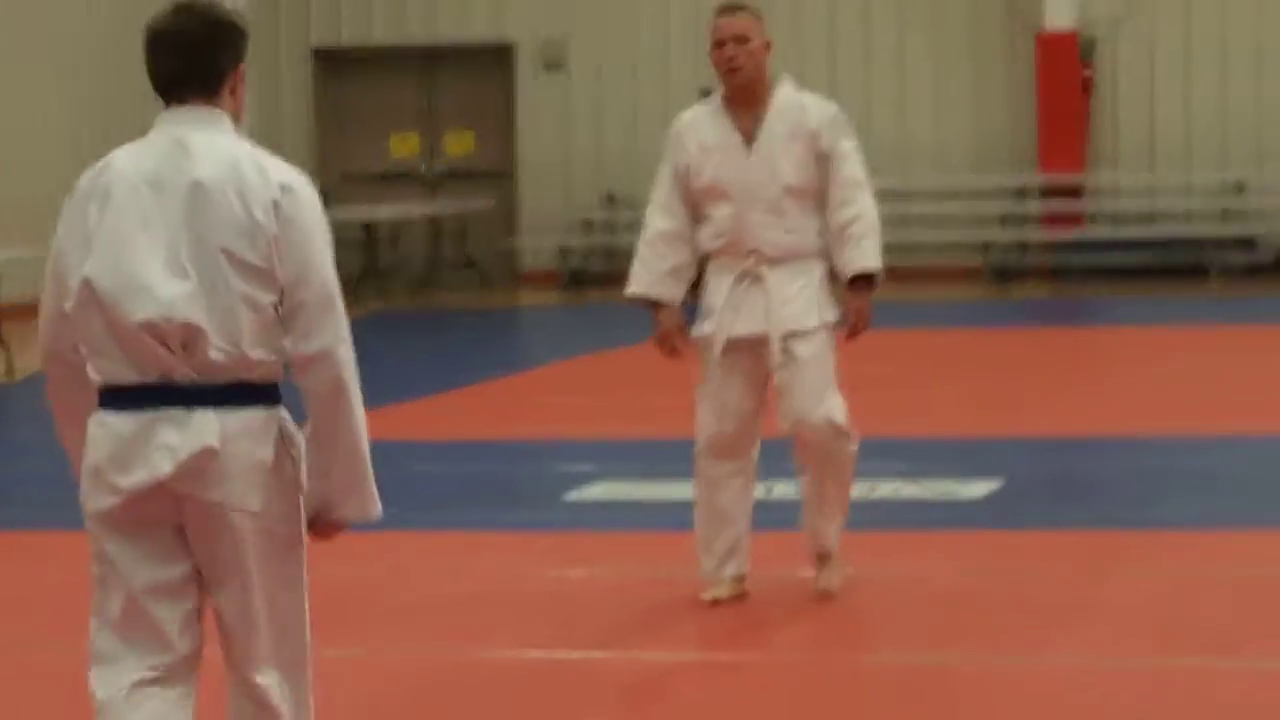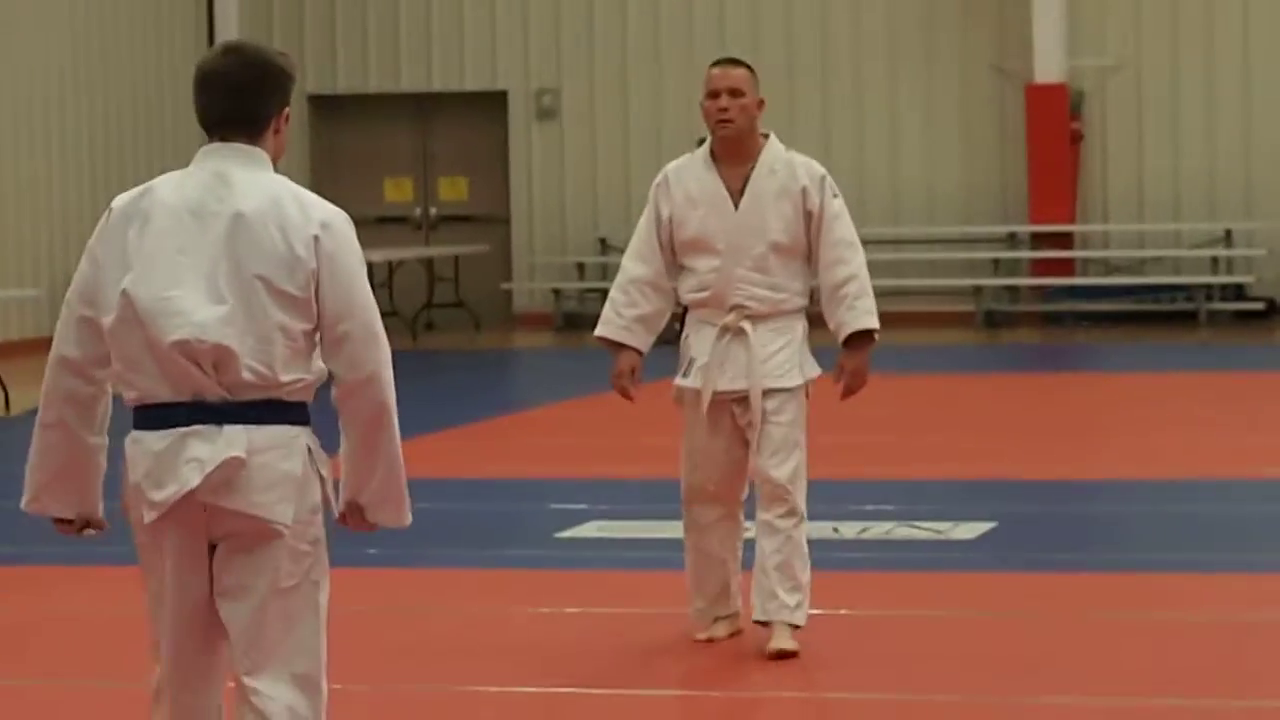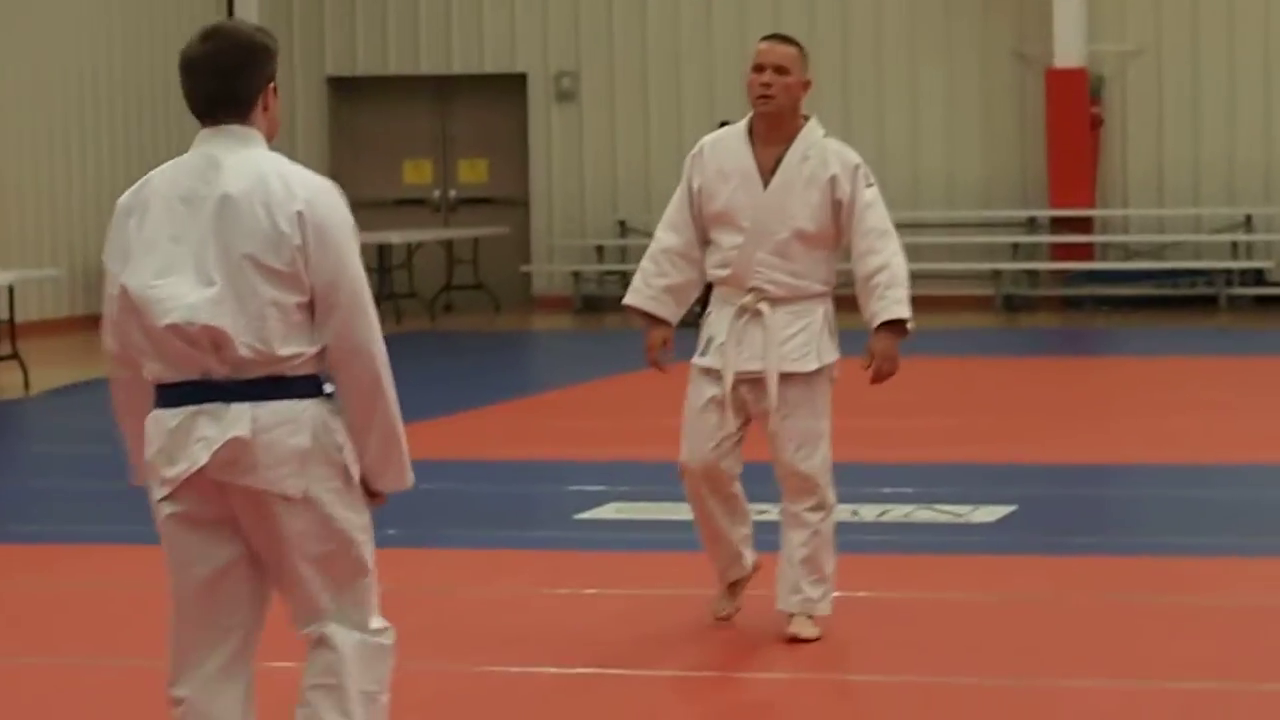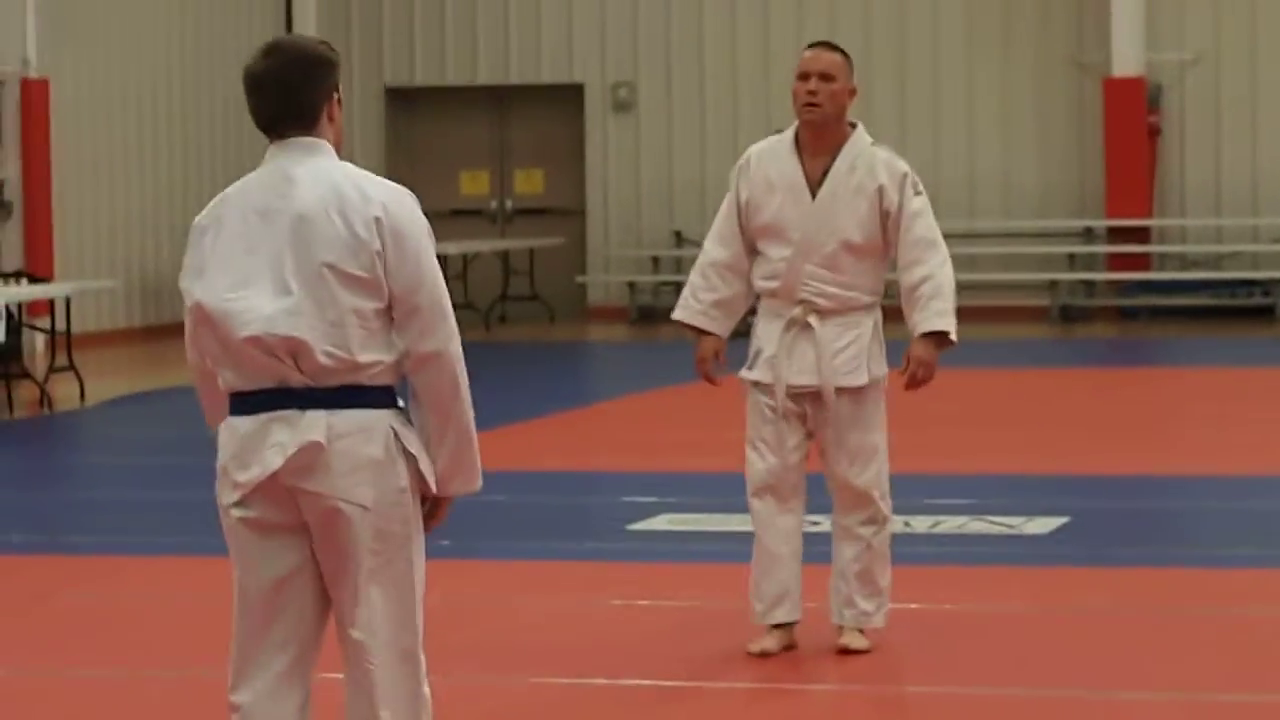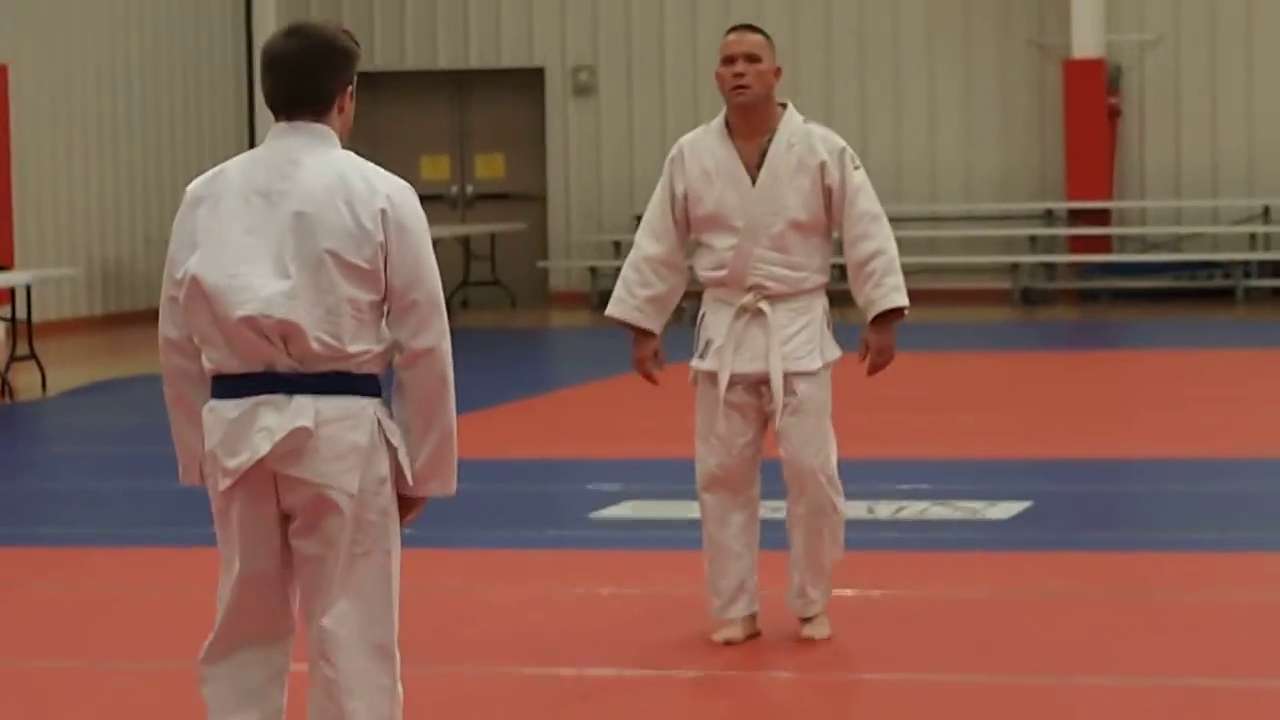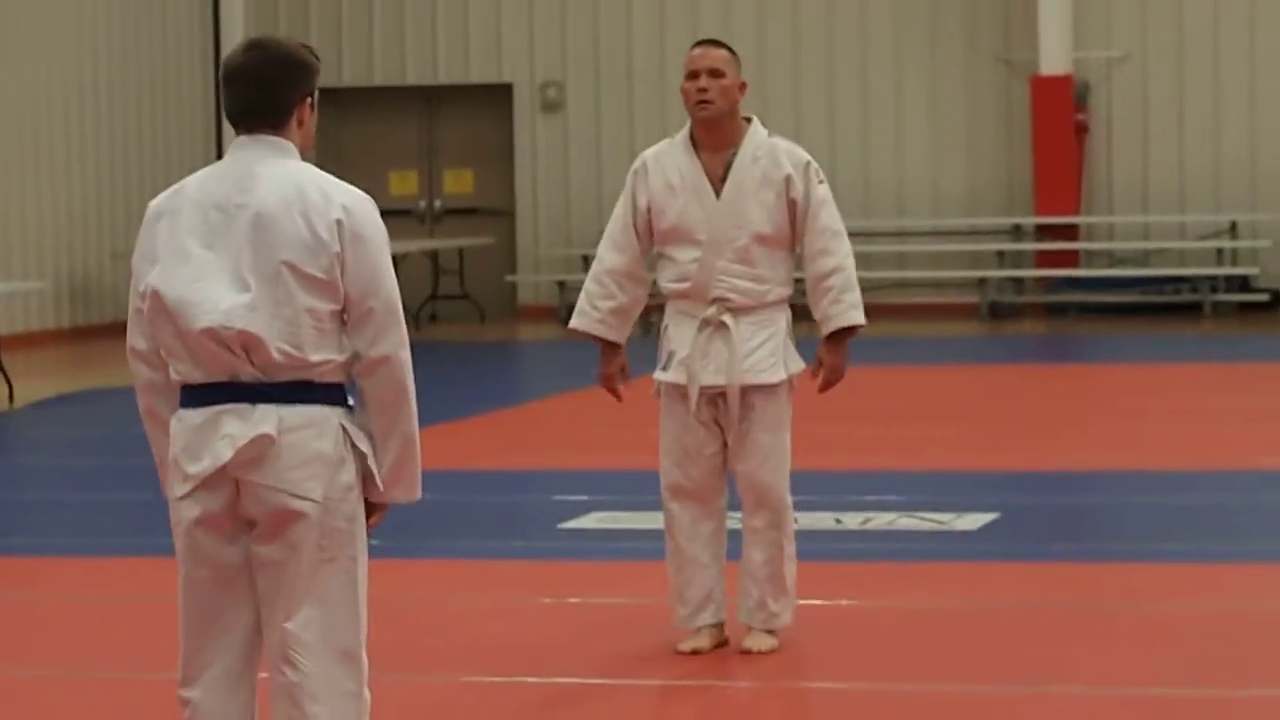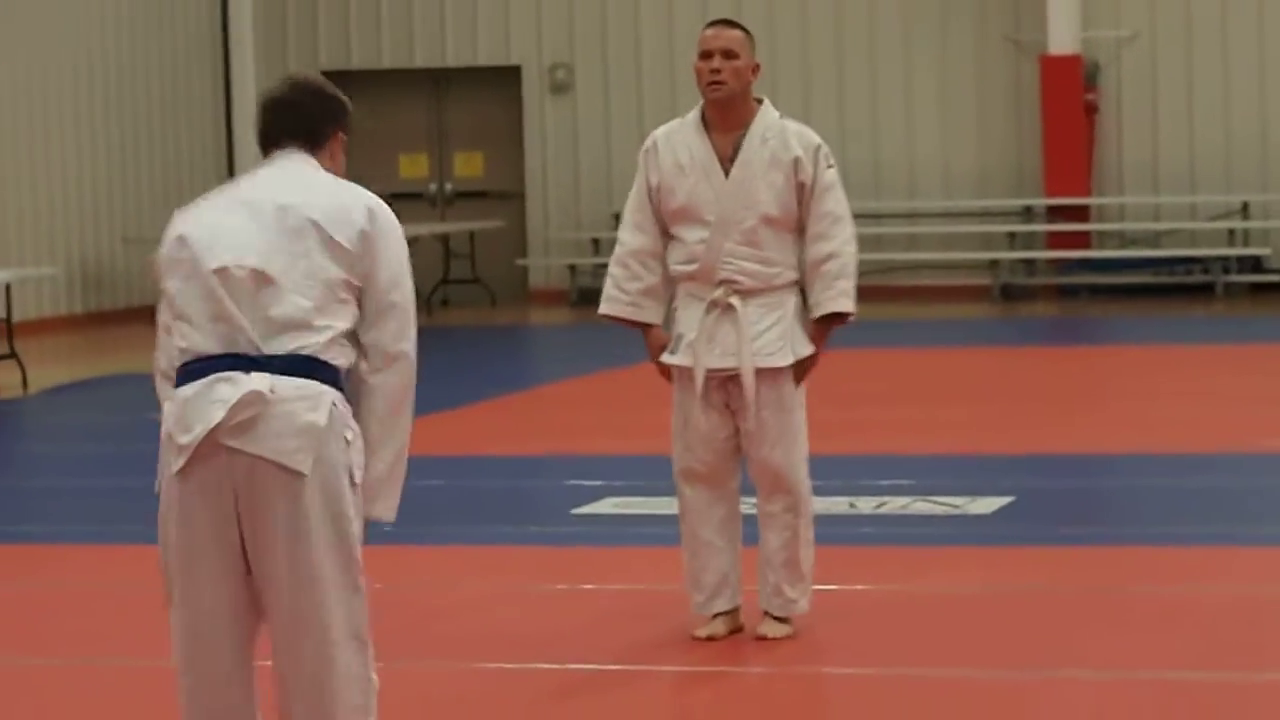
dt=0.3s
person 1, frame 1
left shoulder: (96, 187)
right shoulder: (275, 187)
left elbow: (61, 349)
right elbow: (320, 347)
left wrist: (96, 447)
right wrist: (340, 485)
left hip: (127, 446)
right hip: (236, 442)
person 1, frame 2
left shoulder: (131, 212)
right shoulder: (313, 220)
left elbow: (76, 360)
right elbow: (363, 369)
left wrist: (66, 483)
right wrist: (374, 487)
left hip: (163, 457)
right hip: (269, 462)
person 1, frame 3
left shoulder: (138, 203)
right shoulder: (305, 195)
left elbow: (123, 350)
right elbow: (353, 341)
left wrist: (153, 449)
right wrist: (377, 458)
left hip: (184, 439)
right hip: (287, 435)
left knee: (206, 653)
right knee: (346, 626)
person 1, frame 4
left shoulder: (215, 218)
right shoulder: (379, 203)
left elbow: (205, 363)
right elbow: (432, 347)
right wrist: (444, 466)
left hip: (256, 450)
right hip: (359, 446)
left knee: (267, 654)
right knee: (381, 646)
person 1, frame 5
left shoulder: (206, 193)
right shoulder: (381, 195)
left elbow: (178, 340)
right elbow: (422, 344)
left wrist: (200, 452)
right wrist: (421, 466)
left hip: (239, 431)
right hip: (341, 433)
left knee: (243, 632)
right knee: (352, 638)
person 1, frame 6
left shoulder: (167, 209)
right shoulder: (339, 206)
left elbow: (146, 352)
right elbow: (381, 353)
right wrist: (387, 472)
left hip: (201, 443)
right hip: (306, 442)
left knee: (211, 644)
right knee: (317, 645)
person 1, frame 7
left shoulder: (193, 218)
right shoulder: (362, 210)
right elbow: (390, 356)
right wrist: (375, 485)
left hip: (196, 419)
right hip: (300, 419)
left knee: (207, 634)
right knee: (324, 632)
person 2, frame 1
left shoulder: (817, 118)
right shoulder: (689, 130)
left elbow: (850, 205)
right elbow: (669, 225)
left wrist: (859, 285)
right wrist: (664, 303)
left hip: (799, 295)
right hip: (725, 300)
left knee: (817, 424)
right knee: (720, 441)
left ankle: (825, 549)
right ankle: (724, 570)
person 2, frame 2
left shoulder: (804, 178)
right shoulder: (674, 182)
left elbow: (841, 263)
right elbow: (645, 270)
left wrist: (856, 342)
right wrist: (626, 344)
left hip: (777, 351)
right hip: (707, 351)
left knee: (779, 487)
right knee: (706, 491)
left ankle: (781, 618)
right ankle: (717, 609)
person 2, frame 3
left shoulder: (837, 164)
right shoulder: (710, 155)
left elbow: (877, 250)
right elbow: (678, 242)
left wrist: (887, 329)
right wrist: (658, 316)
left hip: (798, 335)
right hip: (726, 330)
left knee: (804, 475)
right knee: (701, 463)
left ankle: (804, 604)
right ankle: (735, 568)
person 2, frame 4
left shoulder: (885, 171)
right shoulder: (757, 165)
left elbow: (924, 259)
right elbow: (726, 254)
left wrist: (928, 336)
right wrist: (708, 329)
left hip: (850, 347)
right hip: (775, 344)
left knee: (859, 488)
right knee: (771, 484)
left ankle: (858, 616)
right ankle: (778, 619)
person 2, frame 5
left shoulder: (823, 149)
right shoulder: (689, 155)
left elbow: (867, 235)
right elbow: (659, 246)
left wrist: (881, 318)
right wrist: (644, 328)
left hip: (797, 330)
right hip: (723, 331)
left knee: (812, 473)
right knee: (721, 477)
left ankle: (812, 604)
right ankle: (735, 609)
person 2, frame 6
left shoulder: (788, 163)
right shoulder: (652, 168)
left elbow: (826, 253)
right elbow: (621, 260)
left wrist: (835, 338)
right wrist: (611, 343)
left hip: (760, 343)
right hip: (685, 344)
left knee: (764, 489)
right knee: (687, 487)
left ankle: (764, 619)
right ankle: (703, 618)
person 2, frame 7
left shoulder: (799, 145)
right shoulder: (663, 148)
left elbow: (830, 239)
right elbow: (640, 244)
left wrist: (821, 327)
right wrist: (648, 326)
left hip: (770, 326)
right hip: (694, 328)
left knee: (780, 471)
right knee: (699, 472)
left ankle: (781, 604)
right ankle: (719, 605)
